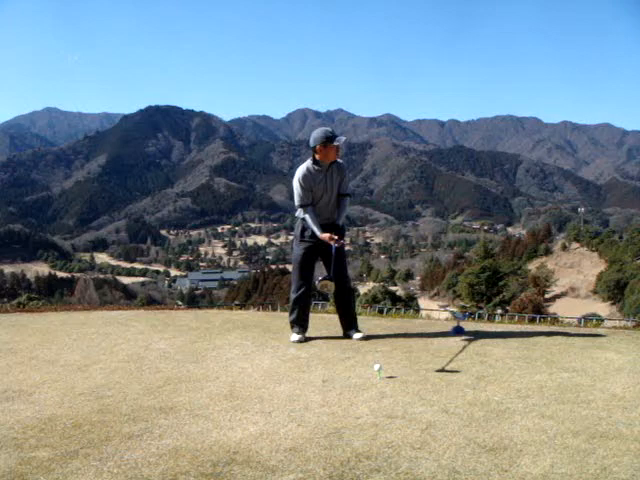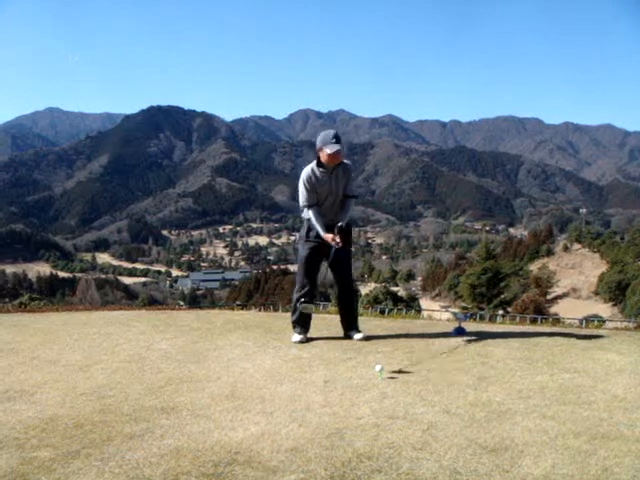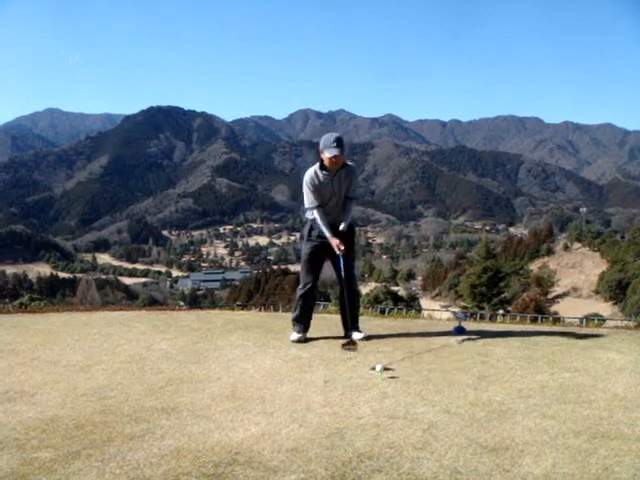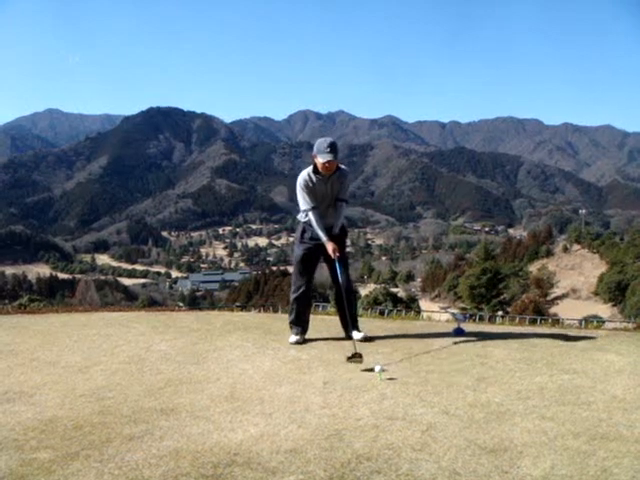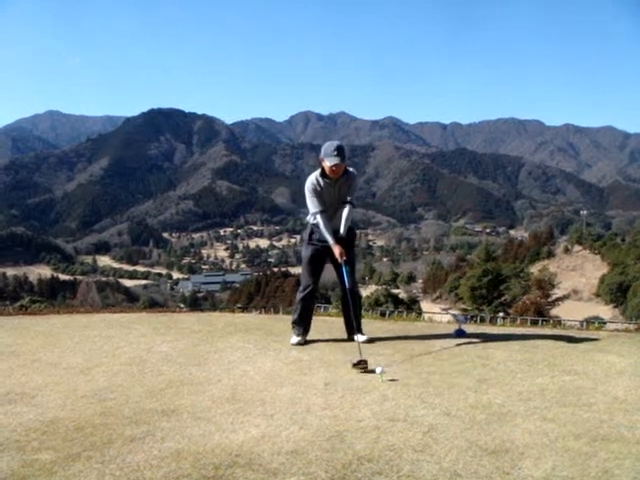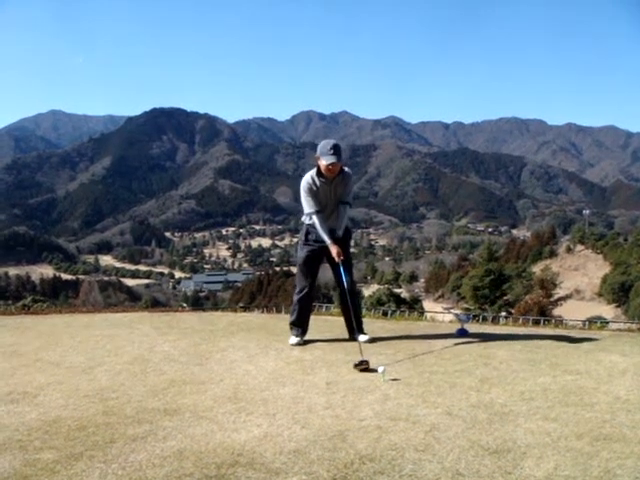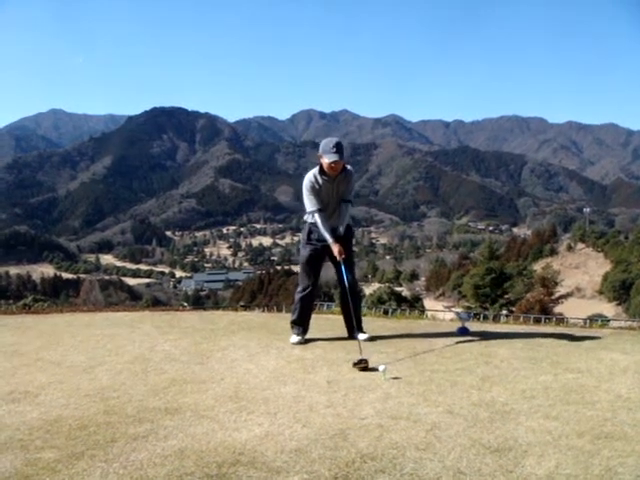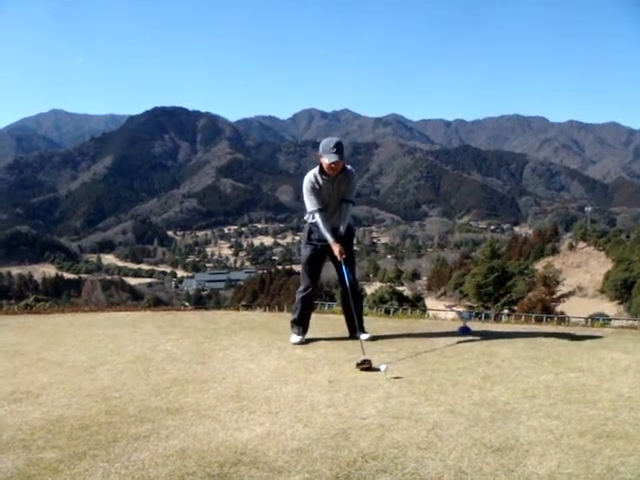
dt=0.3s
person 1, frame 1
left shoulder: (340, 168)
right shoulder: (303, 173)
left elbow: (344, 197)
right elbow: (304, 208)
left wrist: (338, 225)
right wrist: (319, 233)
left hip: (333, 228)
right hip: (308, 230)
left knee: (342, 280)
right knee: (302, 282)
left ankle: (350, 326)
right ankle: (298, 328)
person 1, frame 2
left shoulder: (346, 169)
right shoulder: (308, 174)
left elbow: (349, 198)
right elbow: (309, 208)
left wrist: (341, 225)
right wrist: (324, 233)
left hip: (339, 229)
right hip: (314, 231)
left knee: (346, 281)
right knee: (306, 281)
left ankle: (351, 327)
right ankle: (300, 328)
person 1, frame 3
left shoulder: (350, 171)
right shoulder: (311, 175)
left elbow: (350, 202)
right elbow: (315, 210)
left wrist: (342, 229)
right wrist: (330, 237)
left hip: (342, 230)
right hip: (316, 230)
left knee: (349, 281)
right knee: (308, 280)
left ankle: (351, 327)
right ankle: (300, 327)
person 1, frame 4
left shoulder: (343, 174)
right shoulder: (304, 178)
left elbow: (340, 204)
right elbow: (311, 212)
left wrist: (334, 233)
right wrist: (325, 241)
left hip: (335, 231)
right hip: (309, 232)
left knee: (344, 281)
right knee: (301, 283)
left ankle: (351, 328)
right ankle: (298, 329)
person 1, frame 5
left shoulder: (351, 176)
right shoulder: (312, 182)
left elbow: (347, 207)
right elbow: (319, 215)
left wrist: (341, 236)
right wrist: (333, 244)
left hip: (342, 234)
right hip: (317, 234)
left knee: (350, 284)
right knee: (308, 283)
left ankle: (354, 329)
right ankle: (299, 330)
person 1, frame 6
left shoulder: (347, 176)
right shoulder: (308, 181)
left elbow: (344, 207)
right elbow: (315, 215)
left wrist: (337, 238)
right wrist: (330, 244)
left hip: (339, 233)
right hip: (313, 234)
left knee: (348, 283)
right knee: (305, 284)
left ankle: (356, 330)
right ankle: (297, 331)
person 1, frame 7
left shoulder: (349, 175)
right shoulder: (310, 180)
left elbow: (345, 206)
right elbow: (317, 214)
left wrist: (339, 236)
right wrist: (332, 242)
left hip: (341, 232)
right hip: (315, 233)
left knee: (349, 282)
right knee: (307, 283)
left ankle: (355, 328)
right ankle: (298, 330)
person 1, frame 8
left shoulder: (350, 175)
right shoulder: (311, 179)
left elbow: (346, 205)
right elbow: (318, 214)
left wrist: (340, 235)
right wrist: (332, 242)
left hip: (341, 232)
right hip: (316, 233)
left knee: (350, 282)
right knee: (308, 283)
left ankle: (357, 328)
right ankle: (298, 329)
